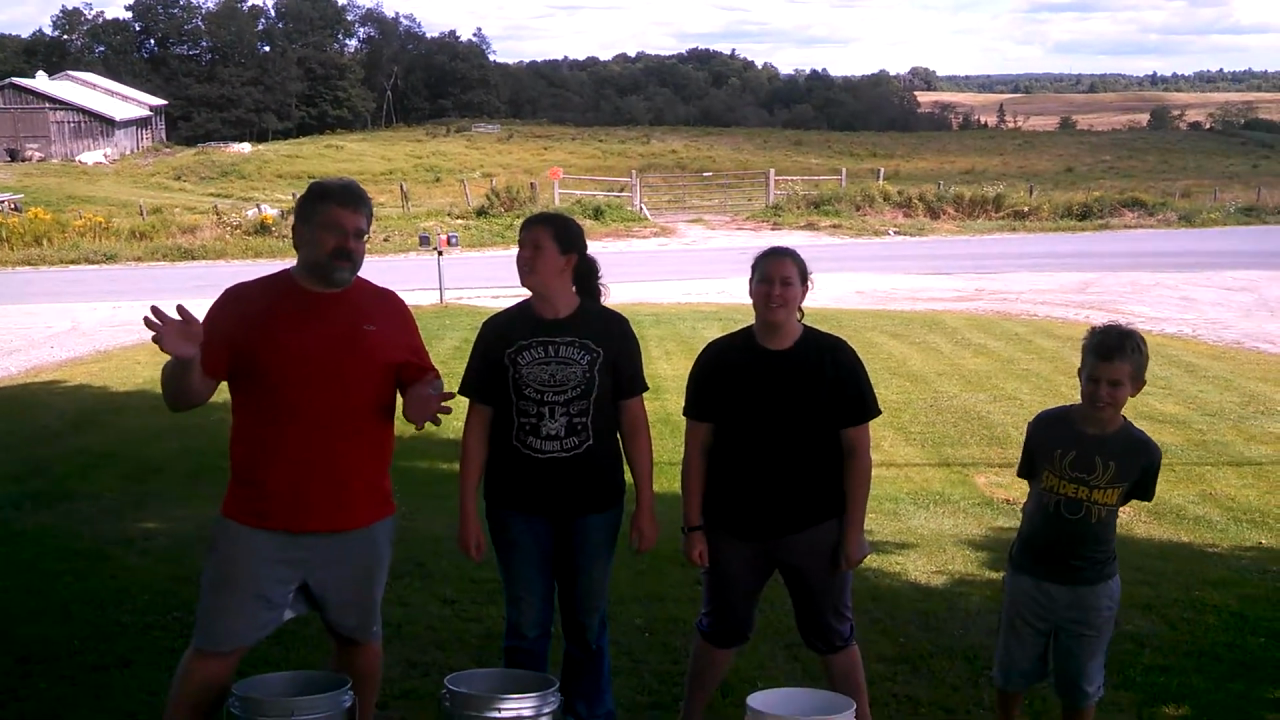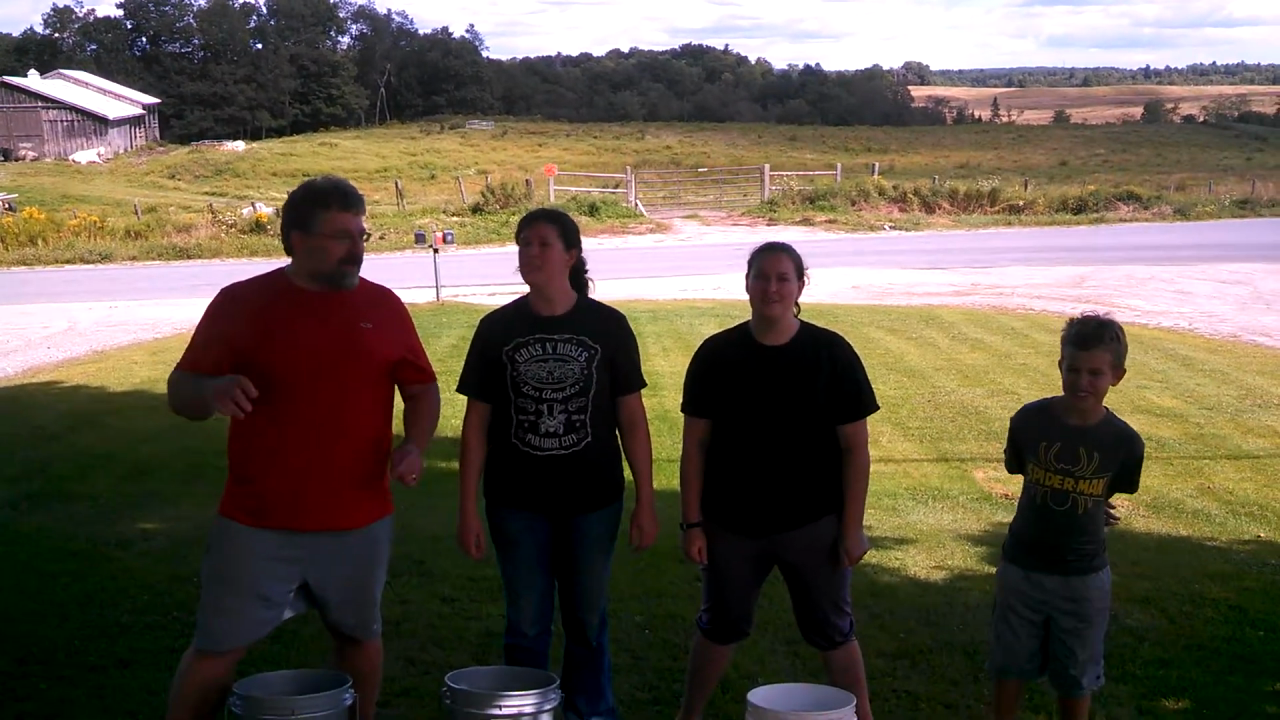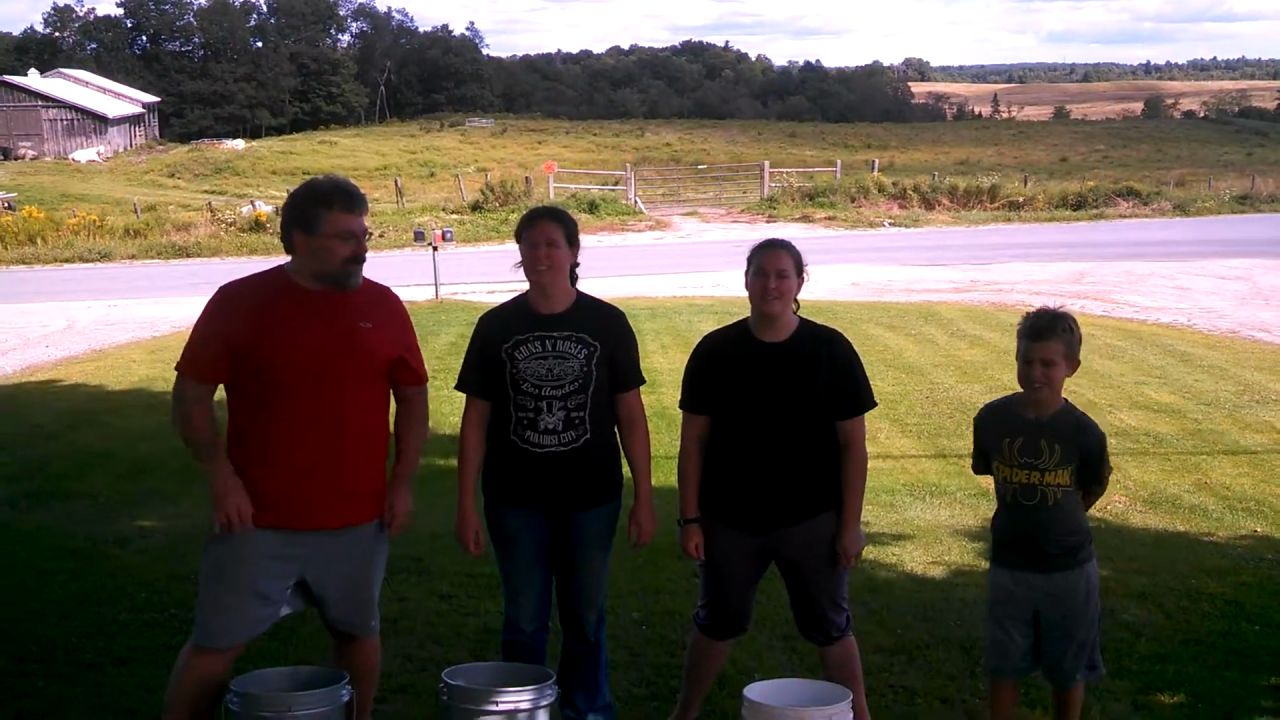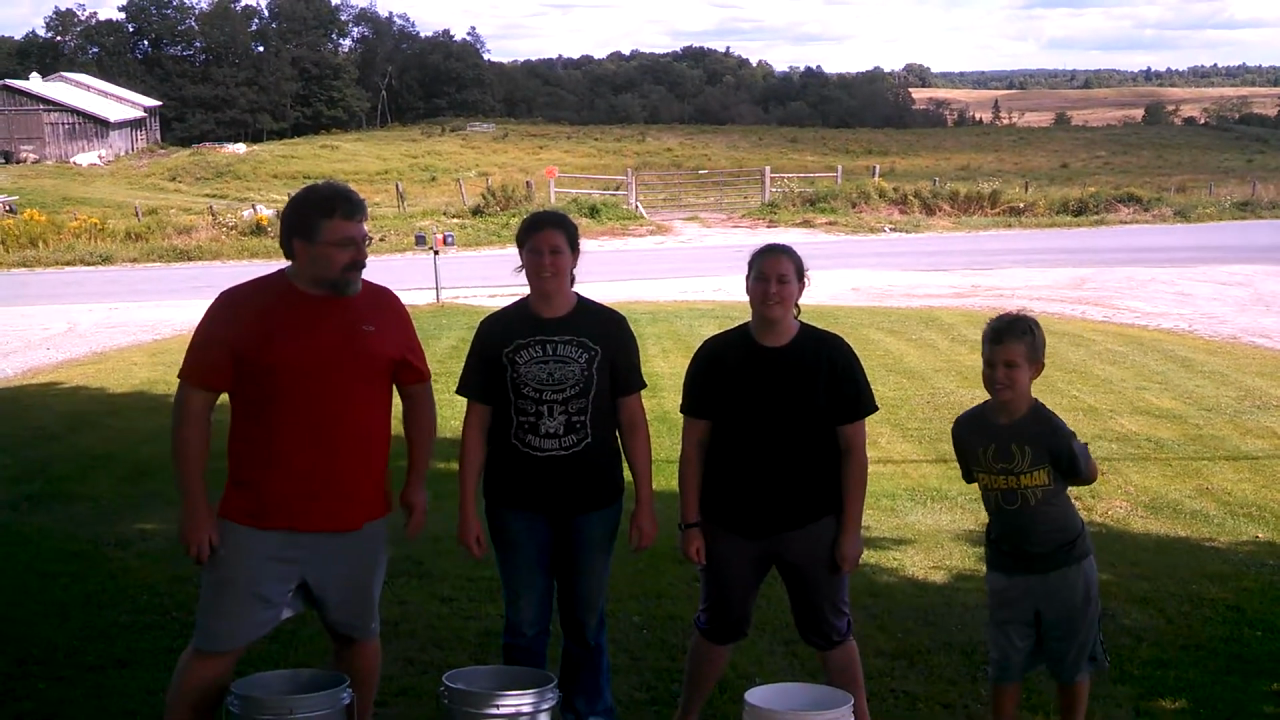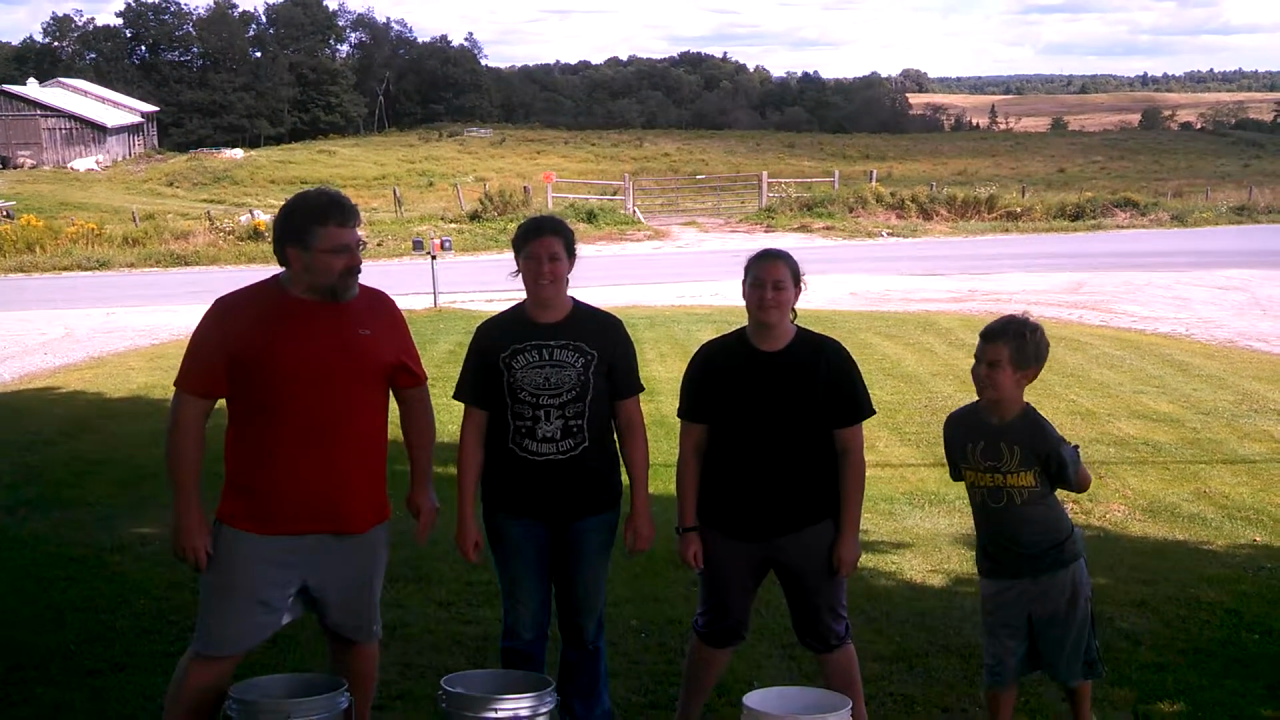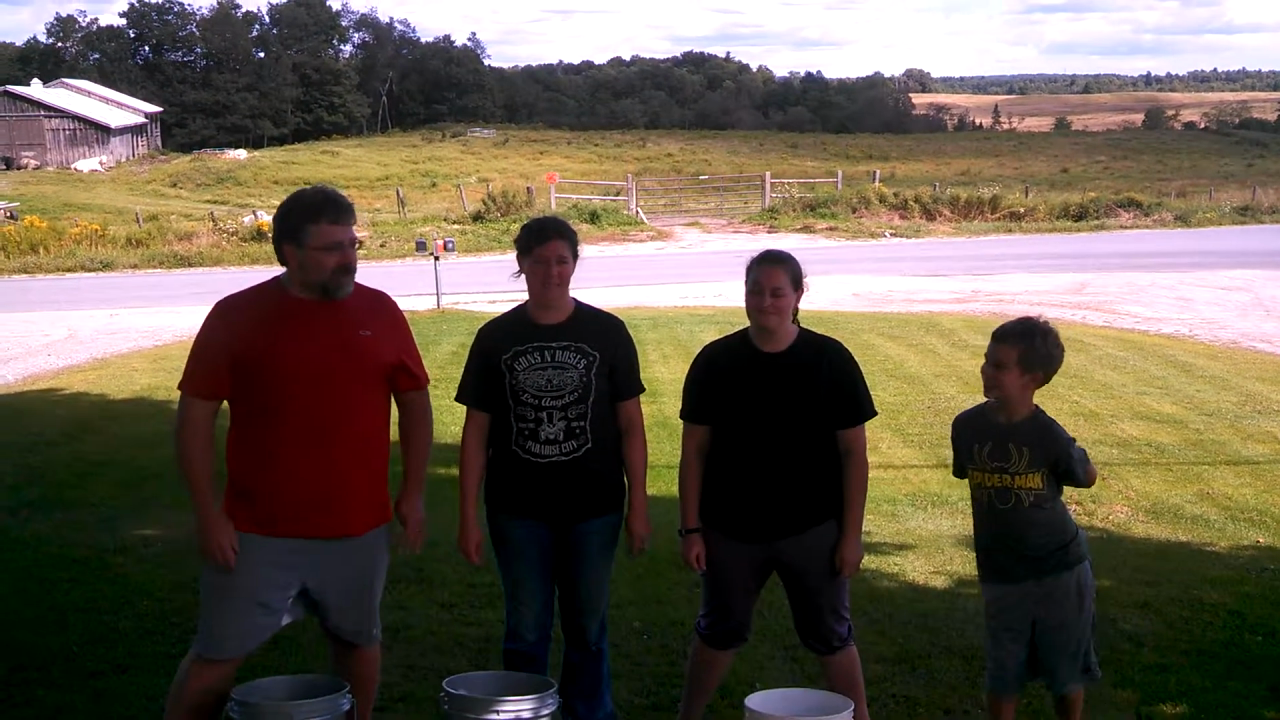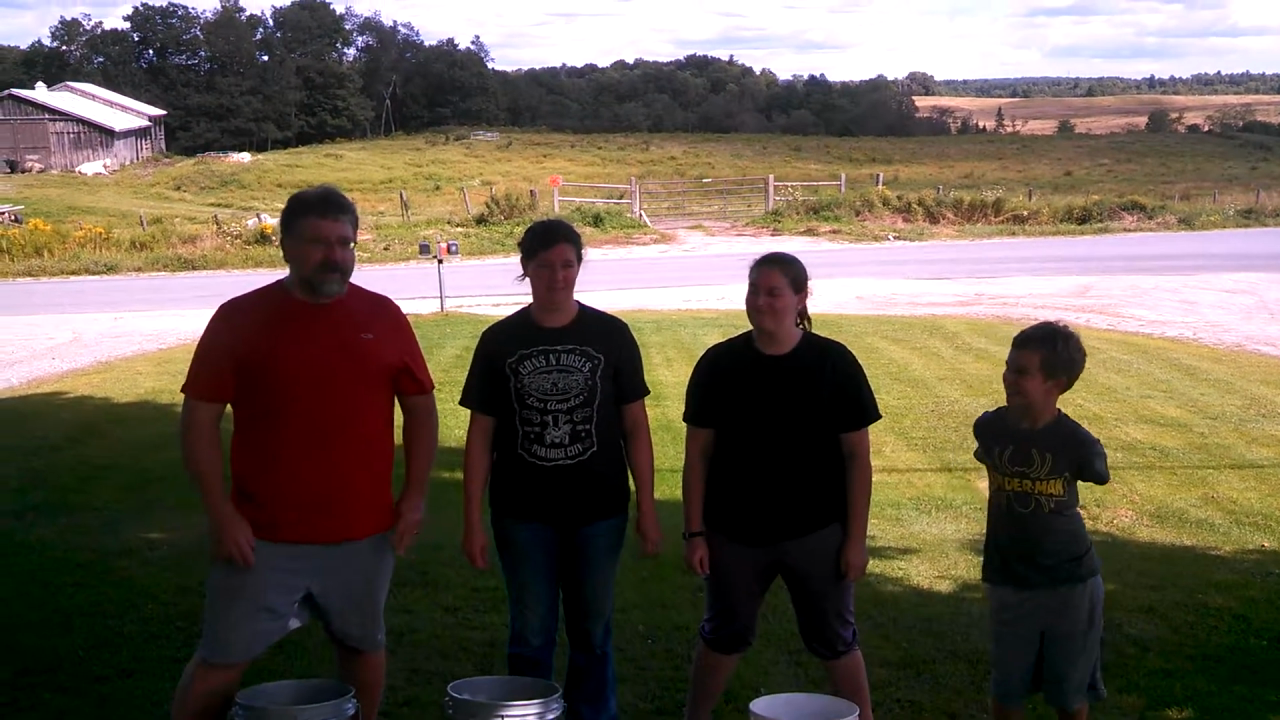
dt=0.2s
person 1, frame 1
left shoulder: (387, 308)
right shoulder: (243, 303)
left elbow: (426, 380)
right elbow: (183, 398)
left wrist: (422, 398)
right wrist: (186, 361)
left hip: (359, 521)
right hip: (258, 523)
left knee: (359, 636)
right knee: (216, 647)
person 1, frame 2
left shoulder: (382, 306)
right shoulder: (240, 303)
left elbow: (422, 386)
right elbow: (181, 395)
left wrist: (415, 443)
right wrist: (214, 389)
left hip: (359, 520)
right hip: (258, 522)
left knee: (359, 634)
right knee: (216, 646)
person 1, frame 3
left shoulder: (382, 304)
right shoulder: (237, 301)
left elbow: (412, 393)
right elbow: (188, 393)
left wrist: (403, 481)
right wrist: (219, 470)
left hip: (356, 519)
right hip: (257, 520)
left knee: (357, 632)
right knee: (215, 643)
person 1, frame 4
left shoulder: (383, 306)
right shoulder: (238, 307)
left elbow: (417, 393)
right elbow: (192, 403)
left wrist: (417, 479)
right wrist: (194, 502)
left hip: (358, 521)
right hip: (257, 523)
left knee: (357, 634)
right knee: (215, 647)
person 1, frame 5
left shoulder: (378, 310)
right shoulder: (233, 315)
left elbow: (414, 395)
right elbow: (189, 412)
left wrist: (422, 481)
right wrist: (188, 511)
left hip: (357, 524)
right hip: (256, 529)
left knee: (356, 636)
right knee: (214, 652)
person 1, frame 6
left shoulder: (379, 311)
right shoulder: (235, 316)
left elbow: (414, 400)
right elbow: (195, 416)
left wrist: (413, 489)
right wrist: (210, 514)
left hip: (358, 526)
right hip: (257, 531)
left knee: (358, 639)
right knee: (216, 654)
person 1, frame 7
left shoulder: (383, 315)
right shoulder: (239, 319)
left elbow: (419, 405)
right elbow: (199, 419)
left wrist: (414, 495)
right wrist: (222, 513)
left hip: (361, 531)
right hip: (263, 535)
left knee: (363, 645)
right knee: (221, 659)
person 2, frame 1
left shoulder: (610, 329)
right shoulder: (499, 331)
left elbow: (633, 420)
right elbow: (478, 423)
left wrist: (646, 504)
right wrist: (467, 509)
left hip: (593, 504)
right hip: (518, 505)
left knee: (587, 624)
right knee: (526, 626)
person 2, frame 2
left shoulder: (607, 325)
right shoulder: (497, 329)
left elbow: (631, 416)
right elbow: (477, 421)
left wrist: (645, 501)
right wrist: (467, 507)
left hip: (592, 500)
right hip: (517, 502)
left knee: (587, 621)
right knee: (526, 624)
person 2, frame 3
left shoulder: (607, 322)
right shoulder: (496, 326)
left elbow: (630, 413)
right elbow: (476, 418)
left wrist: (643, 497)
right wrist: (466, 504)
left hip: (591, 497)
right hip: (515, 499)
left knee: (584, 617)
right knee: (524, 620)
person 2, frame 4
left shoulder: (608, 327)
right shoulder: (497, 330)
left elbow: (631, 417)
right elbow: (477, 422)
left wrist: (645, 501)
right wrist: (467, 507)
left hip: (592, 501)
right hip: (517, 503)
left knee: (585, 621)
right knee: (524, 623)
person 2, frame 5
left shoulder: (605, 331)
right shoulder: (493, 336)
left elbow: (629, 421)
right elbow: (474, 428)
left wrist: (641, 505)
right wrist: (465, 513)
left hip: (590, 506)
right hip: (515, 508)
left knee: (584, 625)
right knee: (523, 628)
person 2, frame 6
left shoulder: (607, 332)
right shoulder: (495, 337)
left elbow: (630, 422)
right elbow: (476, 430)
left wrist: (638, 504)
right wrist: (468, 515)
left hip: (593, 508)
right hip: (518, 511)
left knee: (587, 628)
right knee: (526, 630)
person 2, frame 7
left shoulder: (611, 335)
right shoulder: (499, 341)
left elbow: (635, 424)
right elbow: (481, 434)
left wrist: (646, 508)
right wrist: (473, 520)
left hip: (598, 512)
right hip: (523, 514)
left knee: (591, 631)
right knee: (530, 634)
person 3, frame 1
left shoulder: (835, 358)
right shoulder: (719, 358)
left elbow: (856, 451)
right elbow: (697, 447)
left wrist: (853, 530)
right wrist: (694, 525)
left hip: (815, 526)
right hip: (733, 526)
left knee: (832, 635)
right knee: (719, 630)
person 3, frame 2
left shoulder: (832, 353)
right shoulder: (716, 354)
left elbow: (854, 446)
right elbow: (695, 443)
left wrist: (852, 526)
right wrist: (692, 522)
left hip: (813, 522)
right hip: (732, 523)
left knee: (833, 630)
right knee: (719, 627)
person 3, frame 3
left shoulder: (831, 349)
right shoulder: (715, 350)
left elbow: (853, 443)
right elbow: (694, 440)
left wrist: (850, 523)
right wrist: (690, 517)
left hip: (812, 518)
right hip: (729, 519)
left knee: (830, 626)
right knee: (716, 622)
person 3, frame 4
left shoulder: (832, 354)
right shoulder: (716, 355)
left elbow: (853, 448)
right elbow: (695, 444)
left wrist: (850, 528)
right wrist: (691, 522)
left hip: (812, 523)
right hip: (730, 523)
left knee: (830, 631)
right knee: (717, 626)
person 3, frame 5
left shoulder: (828, 358)
right shoulder: (712, 360)
left elbow: (850, 452)
right elbow: (692, 449)
left wrist: (848, 532)
right wrist: (689, 526)
left hip: (809, 527)
right hip: (728, 527)
left knee: (828, 634)
right knee: (715, 629)
person 3, frame 6
left shoulder: (831, 359)
right shoulder: (715, 361)
left elbow: (853, 452)
right elbow: (694, 450)
left wrist: (851, 533)
right wrist: (691, 528)
left hip: (813, 528)
right hip: (731, 529)
left knee: (831, 636)
right knee: (718, 631)
person 3, frame 7
left shoulder: (834, 363)
right shoulder: (719, 364)
left elbow: (857, 456)
right elbow: (698, 453)
left wrist: (856, 537)
right wrist: (695, 531)
left hip: (817, 532)
right hip: (735, 533)
left knee: (835, 641)
right knee: (722, 636)
person 4, frame 1
left shoulder: (1141, 451)
right shoulder: (1045, 426)
left elbow: (1121, 500)
left wrist: (1084, 517)
right wrist: (1050, 519)
left hip: (1092, 584)
right hip: (1030, 572)
left knee: (1080, 683)
right knee: (1012, 673)
person 4, frame 2
left shoulder: (1124, 442)
right shoulder: (1029, 419)
left elbow: (1110, 493)
right wrist: (1050, 510)
left hip: (1083, 575)
right hip: (1022, 566)
left knee: (1076, 673)
right knee: (1010, 664)
person 4, frame 3
left shoulder: (1083, 431)
right shoulder: (991, 419)
left elbow: (1093, 490)
left wrist: (1061, 509)
right wrist: (1024, 512)
left hip: (1069, 566)
right hip: (1009, 564)
left knee: (1069, 666)
right knee: (1004, 661)
person 4, frame 4
left shoulder: (1050, 430)
right shoulder: (966, 427)
left elbow: (1087, 474)
left wrist: (1046, 498)
right wrist: (1014, 511)
left hip: (1065, 562)
right hip: (1007, 567)
left knee: (1072, 662)
right knee: (1005, 663)
person 4, frame 5
left shoulder: (1039, 434)
right shoulder: (958, 425)
left elbow: (1081, 482)
left hip: (1056, 564)
right hip: (998, 569)
left knee: (1071, 663)
right knee: (1000, 666)
person 4, frame 6
left shoulder: (1050, 436)
right shoulder: (967, 425)
left elbow: (1087, 478)
left wrist: (1042, 487)
right wrist: (1013, 488)
left hip: (1061, 568)
right hip: (1000, 572)
left knee: (1066, 670)
right knee: (1003, 672)
person 4, frame 7
left shoulder: (1076, 441)
right shoulder: (988, 427)
left elbow: (1101, 475)
left hip: (1071, 579)
right hip: (1010, 579)
left knee: (1072, 682)
right knee: (1009, 680)
